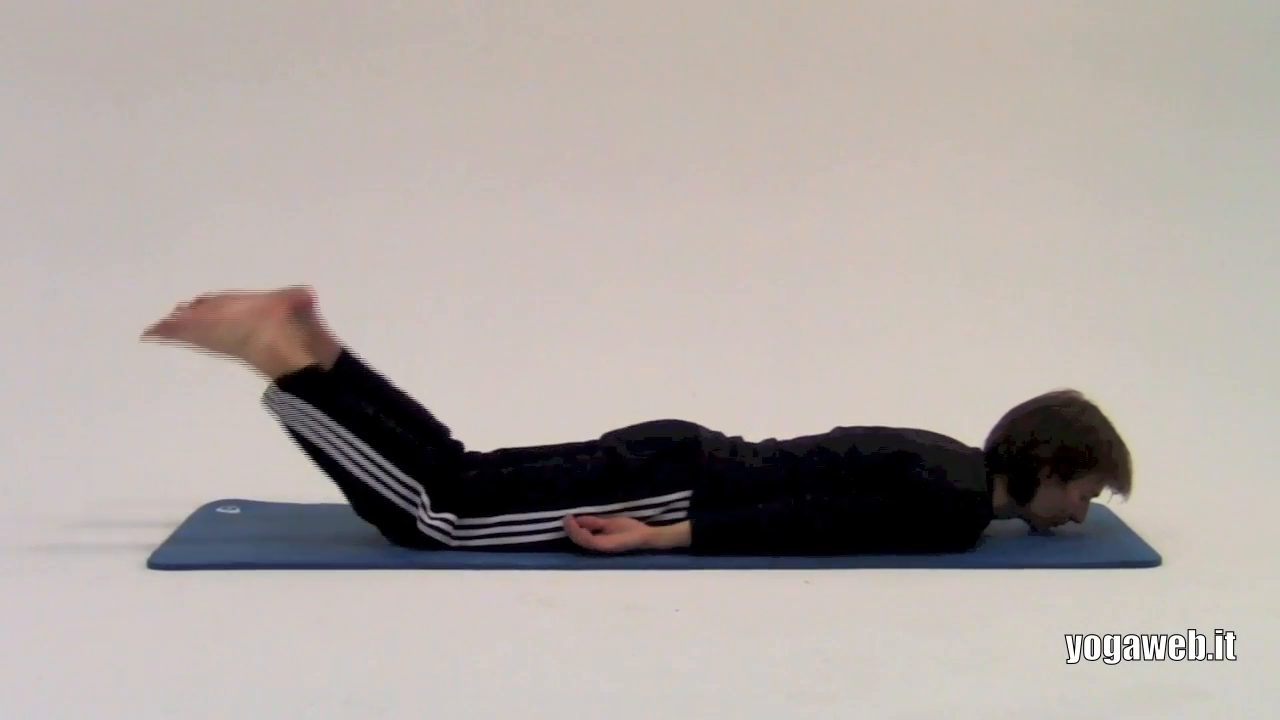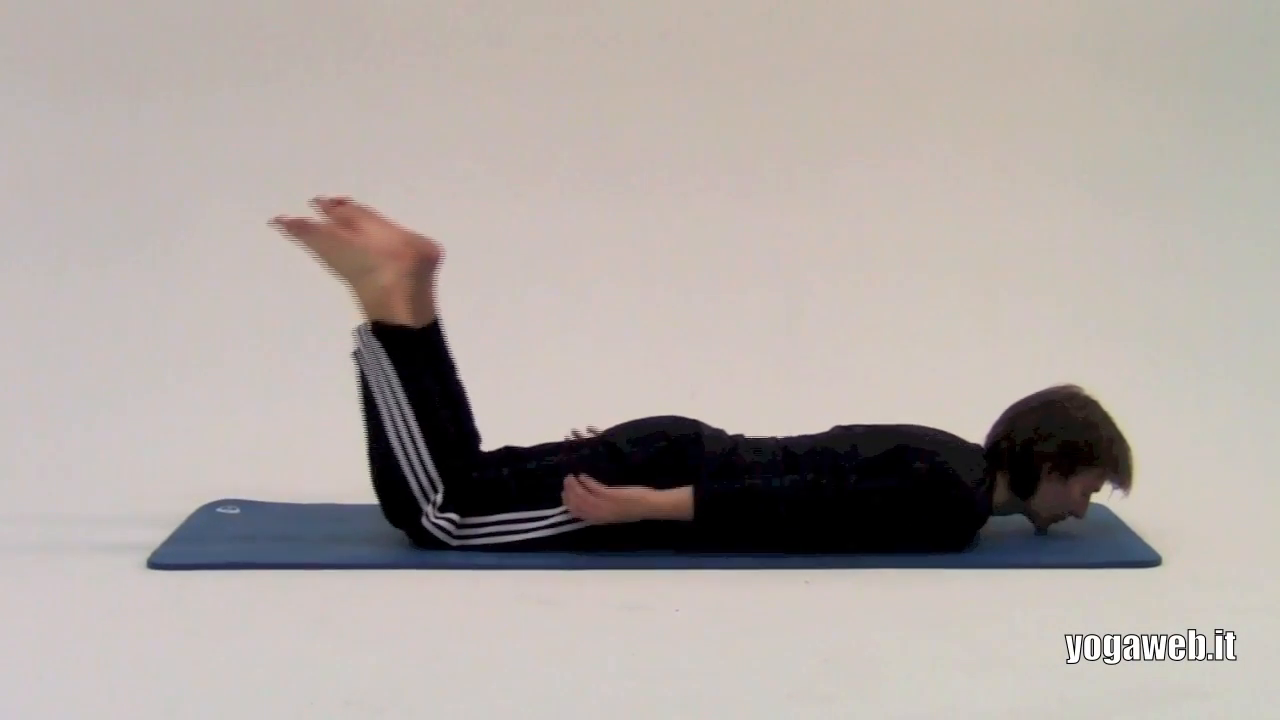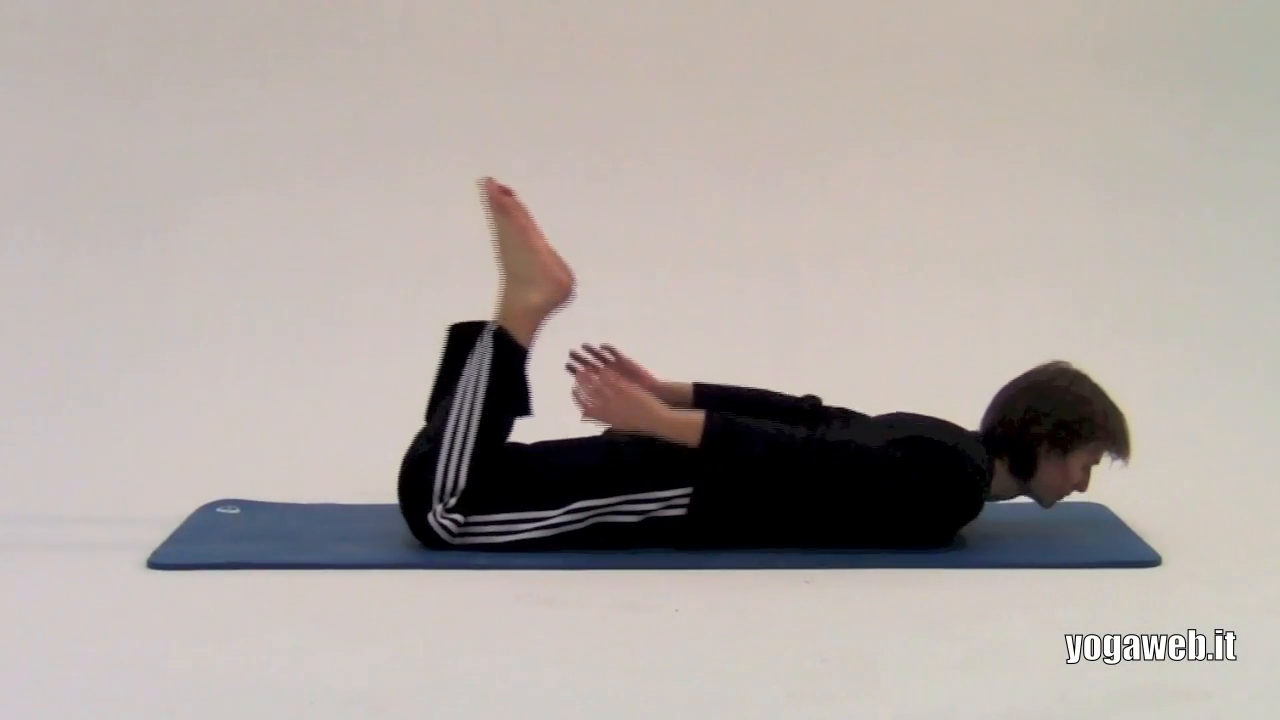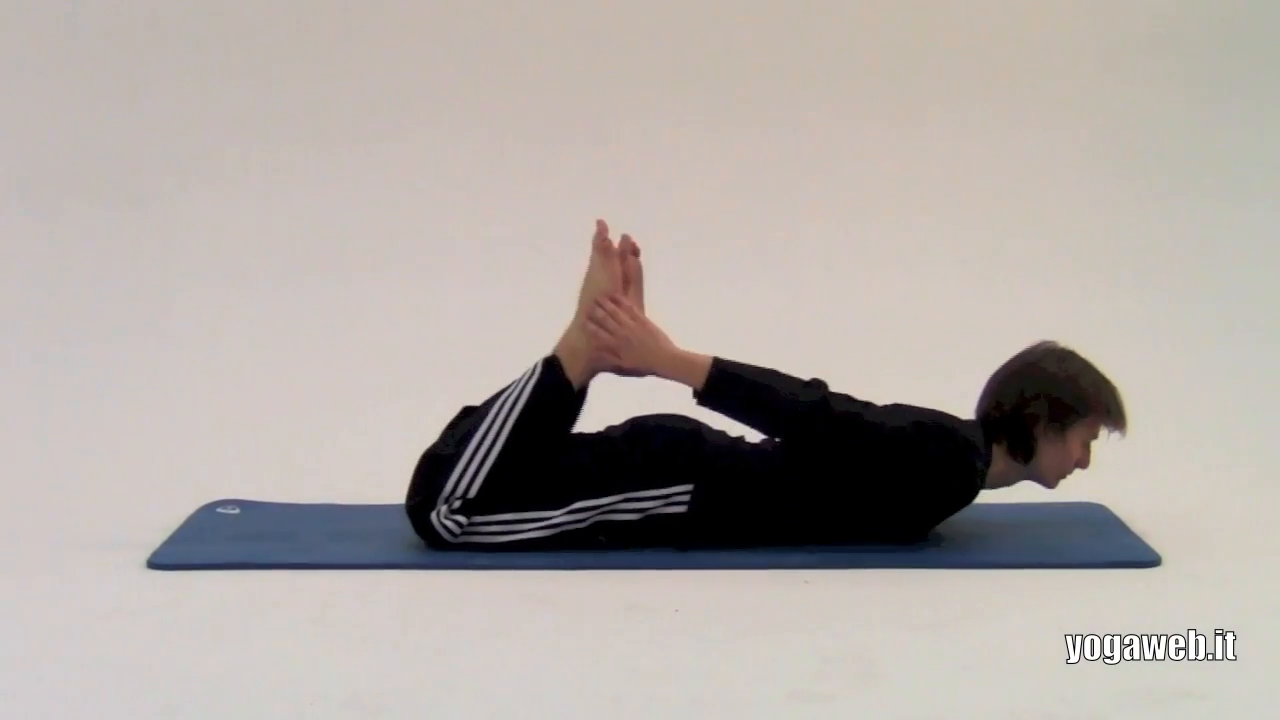
dt=0.5s
person 1, frame 1
left shoulder: (943, 460)
right shoulder: (956, 510)
right elbow: (809, 523)
right wrist: (664, 538)
left hip: (675, 463)
right hip: (672, 490)
left knee: (446, 471)
right knee: (435, 508)
left ankle: (307, 341)
right ankle: (277, 355)
person 1, frame 2
left shoulder: (947, 460)
right shoulder: (953, 506)
right elbow: (809, 506)
right wrist: (655, 506)
left hip: (676, 452)
right hip: (673, 480)
left knee: (457, 483)
right knee: (438, 508)
left ankle: (404, 288)
right ankle: (389, 292)
person 1, frame 3
left shoulder: (947, 448)
right shoulder: (953, 486)
left elbow: (801, 416)
right elbow: (815, 465)
left wrist: (667, 394)
right wrist: (666, 422)
left hip: (677, 471)
right hip: (673, 488)
right knee: (438, 506)
right ankle: (522, 305)
person 1, frame 4
left shoulder: (945, 443)
right shoulder: (952, 463)
left elbow: (813, 406)
right elbow: (816, 423)
left wrist: (666, 361)
right wrist: (671, 361)
left hip: (677, 464)
right hip: (669, 486)
right knee: (443, 508)
